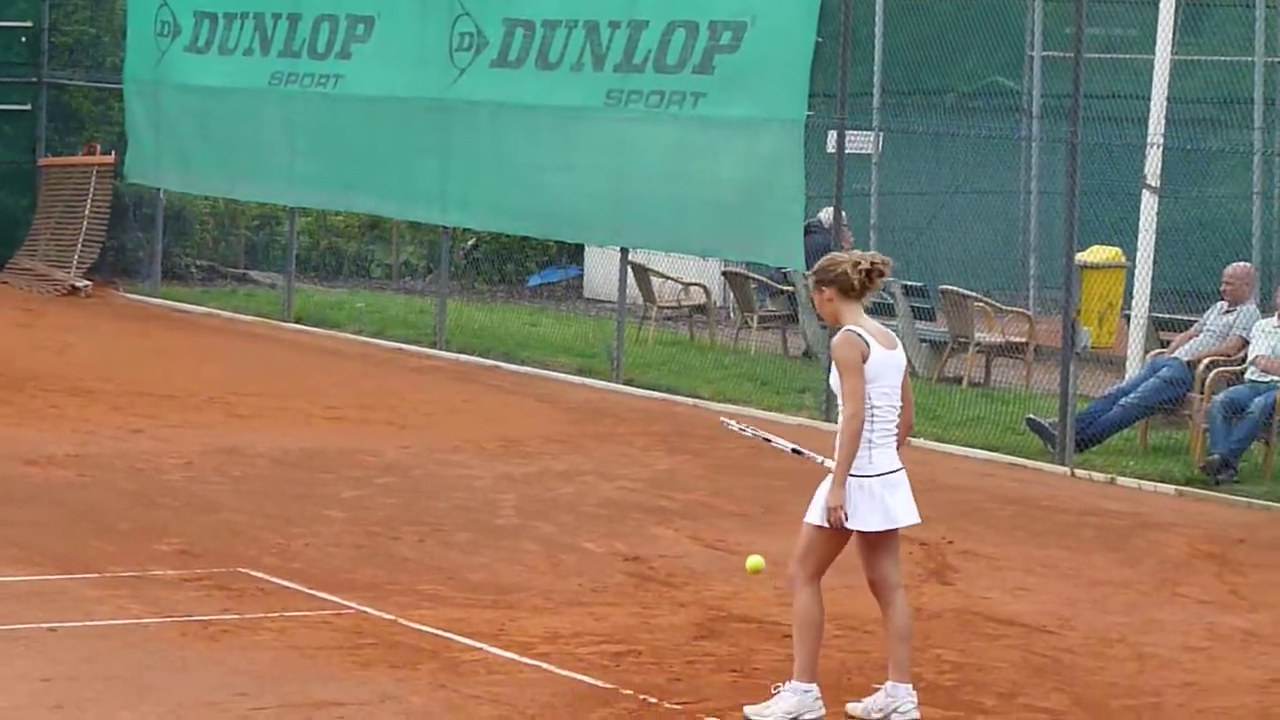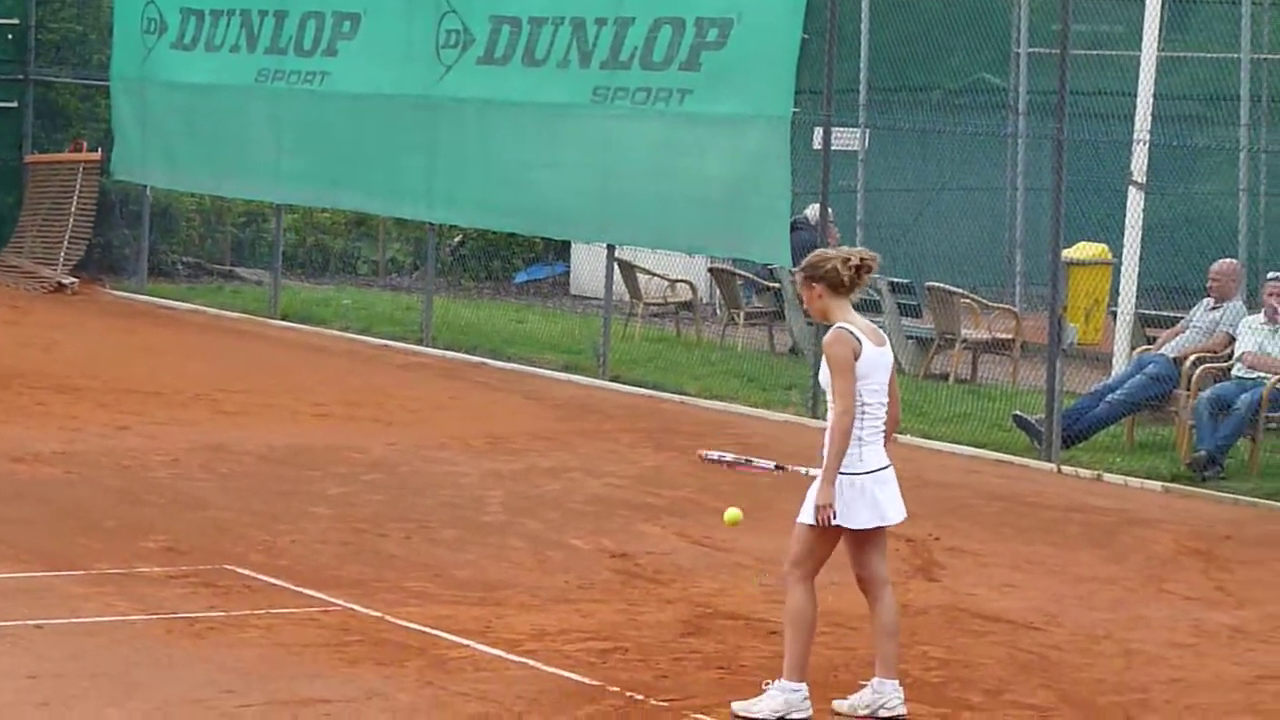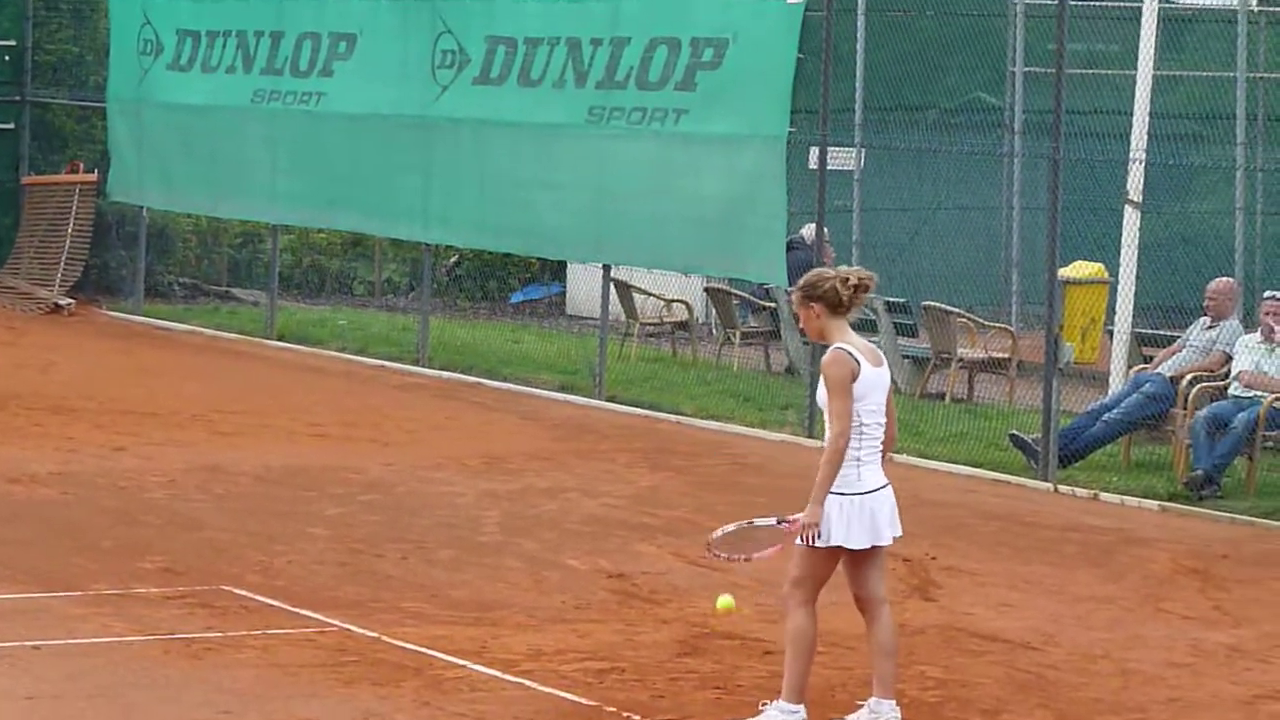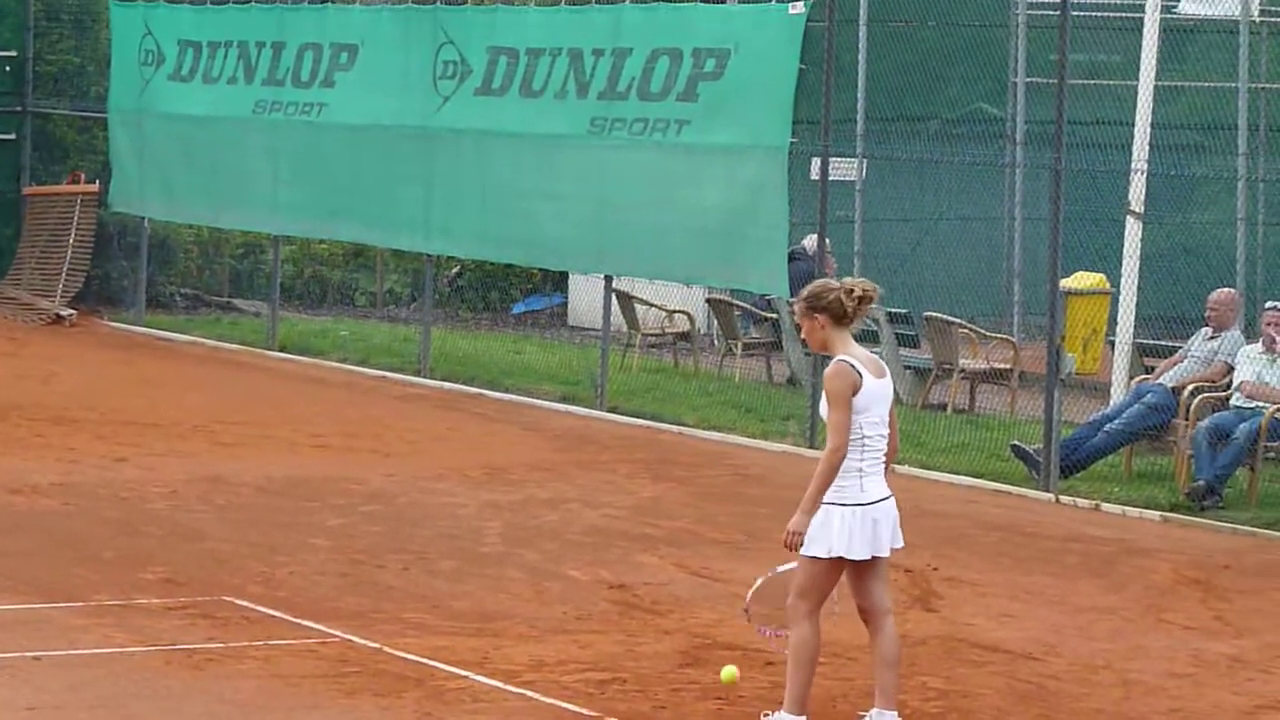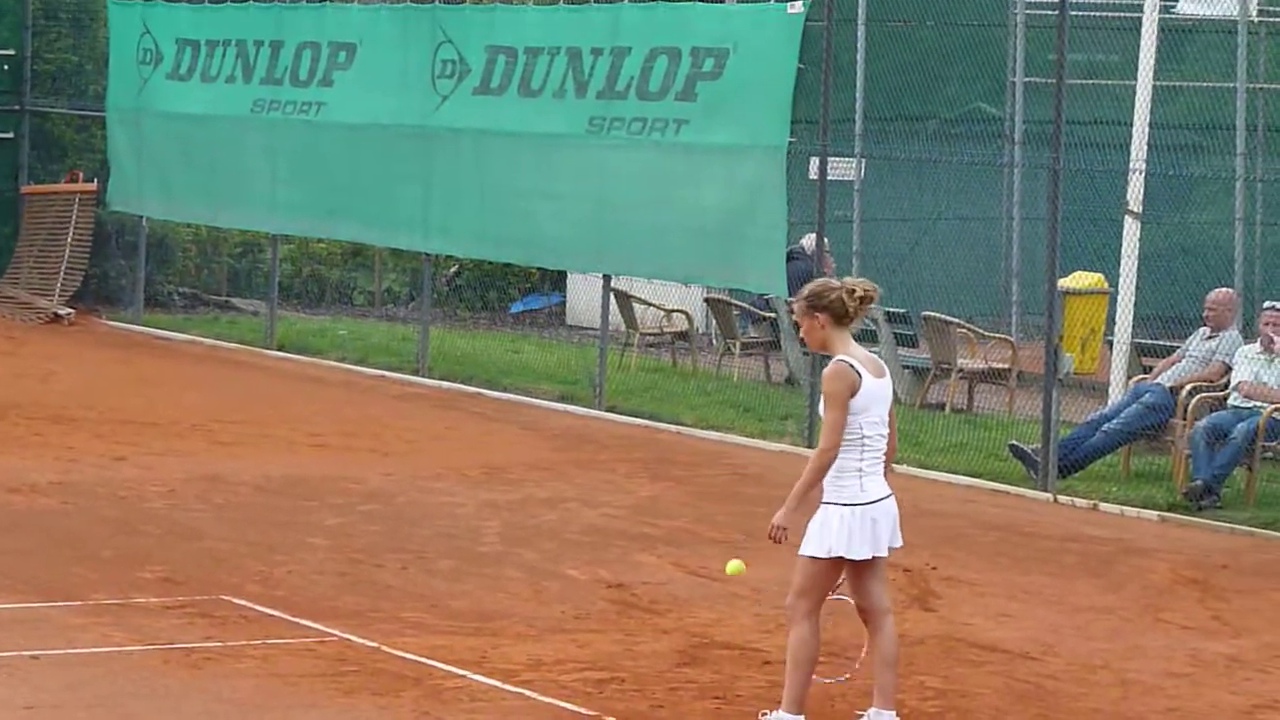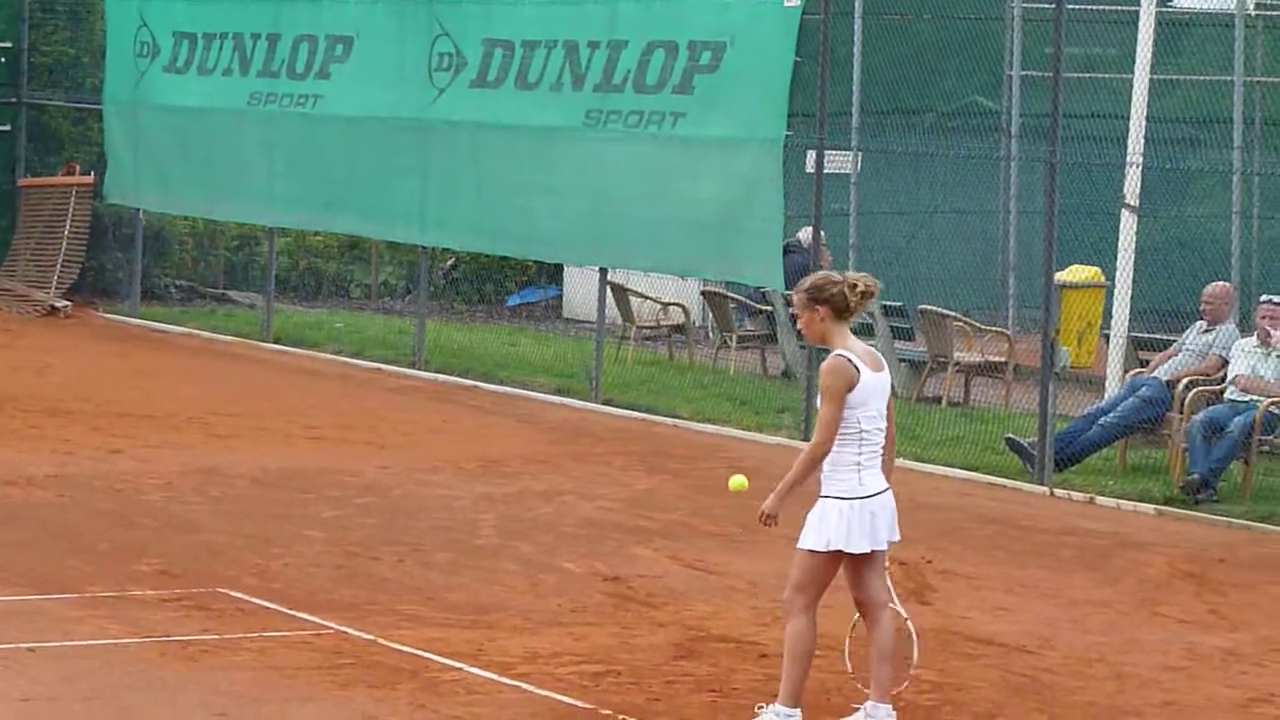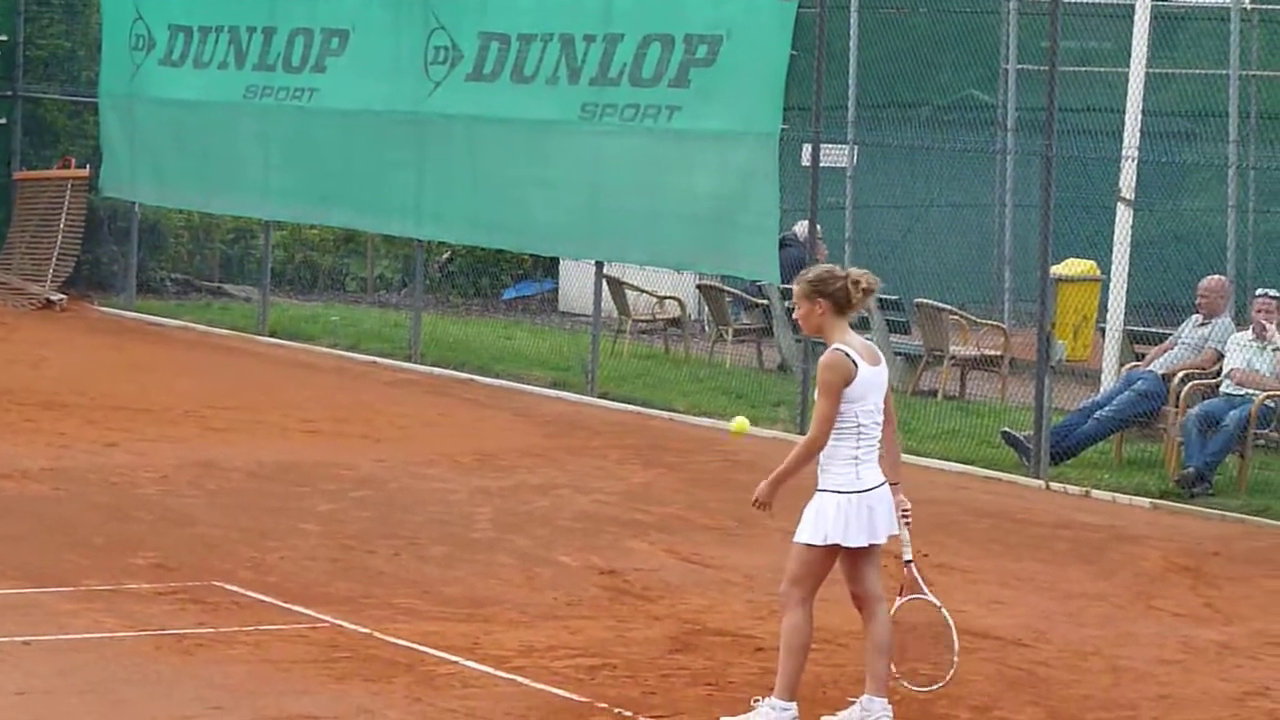
dt=0.1s
person 1, frame 1
left shoulder: (848, 341)
right shoulder: (891, 340)
left elbow: (854, 418)
right elbow: (906, 418)
left wrist: (837, 485)
left hip: (857, 480)
right hip: (889, 477)
left knee: (803, 576)
right knee: (888, 584)
person 1, frame 2
left shoulder: (839, 339)
right shoulder: (877, 335)
left elbow: (845, 419)
right elbow: (892, 414)
left wrist: (827, 484)
left hip: (848, 477)
right hip: (877, 475)
left knee: (798, 576)
right knee: (875, 581)
person 1, frame 3
left shoulder: (837, 359)
right shoulder: (874, 356)
left elbow: (839, 438)
left wrist: (815, 503)
left hip: (843, 497)
right hip: (873, 493)
left knee: (798, 597)
right knee: (873, 601)
person 1, frame 4
left shoulder: (840, 371)
right shoulder: (877, 366)
left elbow: (836, 450)
left wrist: (802, 513)
left hip: (846, 508)
right hip: (877, 504)
left knee: (801, 609)
right knee: (876, 610)
person 1, frame 5
left shoulder: (839, 371)
right shoulder: (877, 366)
left elbow: (827, 451)
left wrist: (789, 509)
left hip: (845, 508)
right hip: (877, 504)
left knee: (801, 608)
right knee: (876, 610)
person 1, frame 6
left shoulder: (836, 366)
right shoulder: (873, 358)
left elbow: (821, 445)
right elbow: (885, 436)
left wrist: (779, 497)
left hip: (842, 503)
right hip: (872, 498)
left knee: (797, 602)
right knee: (873, 604)
person 1, frame 7
left shoulder: (834, 360)
right shoulder: (872, 352)
left elbow: (817, 439)
right elbow: (890, 429)
left wrist: (772, 483)
right wrist: (894, 487)
left hip: (840, 497)
right hip: (869, 491)
left knee: (795, 596)
right knee: (869, 597)
person 2, frame 1
left shoulder: (1248, 313)
right shoulder: (1218, 307)
left elbow: (1230, 348)
left wrist: (1192, 358)
right wrist: (1166, 355)
left hip: (1188, 371)
right hip: (1169, 362)
left knee: (1132, 403)
right knee: (1116, 394)
left ankle: (1077, 440)
person 2, frame 2
left shoulder: (1235, 309)
right shoulder: (1205, 304)
left elbow: (1218, 345)
left wrist: (1179, 354)
right wrist: (1152, 352)
left hip: (1174, 368)
right hip: (1155, 358)
left knee: (1119, 400)
right knee: (1103, 390)
left ankle: (1063, 437)
person 2, frame 3
left shoulder: (1231, 328)
right shoulder: (1202, 323)
left elbow: (1214, 364)
left wrist: (1176, 373)
right wrist: (1149, 371)
left hip: (1171, 387)
right hip: (1152, 377)
left knee: (1116, 419)
right knee: (1099, 409)
left ankle: (1060, 456)
person 2, frame 4
left shoulder: (1233, 339)
right shoulder: (1203, 333)
left elbow: (1216, 374)
left wrist: (1177, 384)
right wrist: (1150, 381)
left hip: (1173, 397)
right hip: (1154, 387)
left knee: (1117, 429)
right knee: (1101, 419)
left ankle: (1061, 466)
person 2, frame 5
left shoulder: (1231, 339)
right shoulder: (1201, 333)
left elbow: (1214, 374)
left wrist: (1175, 384)
right wrist: (1149, 381)
left hip: (1171, 397)
right hip: (1152, 388)
left knee: (1115, 429)
right knee: (1099, 419)
left ankle: (1060, 466)
person 2, frame 6
left shoulder: (1228, 332)
right shoulder: (1198, 327)
left elbow: (1210, 368)
left wrist: (1171, 378)
right wrist: (1145, 375)
left hip: (1168, 391)
right hip: (1149, 381)
left knee: (1112, 421)
right knee: (1096, 412)
left ankle: (1057, 459)
person 2, frame 7
left shoulder: (1223, 326)
right shoulder: (1193, 320)
left elbow: (1205, 361)
left wrist: (1167, 371)
right wrist: (1141, 368)
left hip: (1163, 385)
right hip: (1144, 375)
left knee: (1108, 415)
right knee: (1091, 406)
left ankle: (1052, 453)
person 3, frame 1
right shoulder: (1263, 326)
right elbow: (1261, 363)
right hip: (1254, 385)
left knee: (1258, 407)
right knee: (1218, 403)
left ankle: (1226, 459)
right ankle: (1220, 458)
person 3, frame 2
right shoulder: (1249, 323)
right elbow: (1248, 359)
right hip: (1240, 381)
left knee: (1244, 404)
right knee: (1205, 399)
left ankle: (1212, 456)
right ankle: (1210, 458)
person 3, frame 3
right shoulder: (1246, 342)
right elbow: (1245, 378)
right hip: (1237, 400)
left knee: (1241, 423)
right knee: (1202, 418)
left ankle: (1209, 475)
right ankle: (1204, 474)
person 3, frame 4
right shoulder: (1247, 352)
right elbow: (1247, 389)
right hip: (1239, 410)
left knee: (1243, 433)
right knee: (1203, 428)
left ankle: (1209, 485)
right ankle: (1208, 488)
person 3, frame 5
right shoulder: (1245, 352)
right elbow: (1245, 389)
right hip: (1237, 410)
left knee: (1241, 433)
right knee: (1201, 428)
left ankle: (1207, 485)
right ankle: (1205, 487)
person 3, frame 6
right shoulder: (1242, 345)
right elbow: (1241, 382)
right hip: (1233, 404)
left knee: (1238, 426)
right knee: (1198, 421)
left ankle: (1203, 479)
right ankle: (1203, 483)
person 3, frame 7
right shoulder: (1237, 339)
right elbow: (1237, 376)
left hip: (1261, 405)
right hip: (1229, 398)
left knee: (1233, 420)
right knee: (1194, 415)
left ankle: (1199, 472)
right ankle: (1198, 476)
